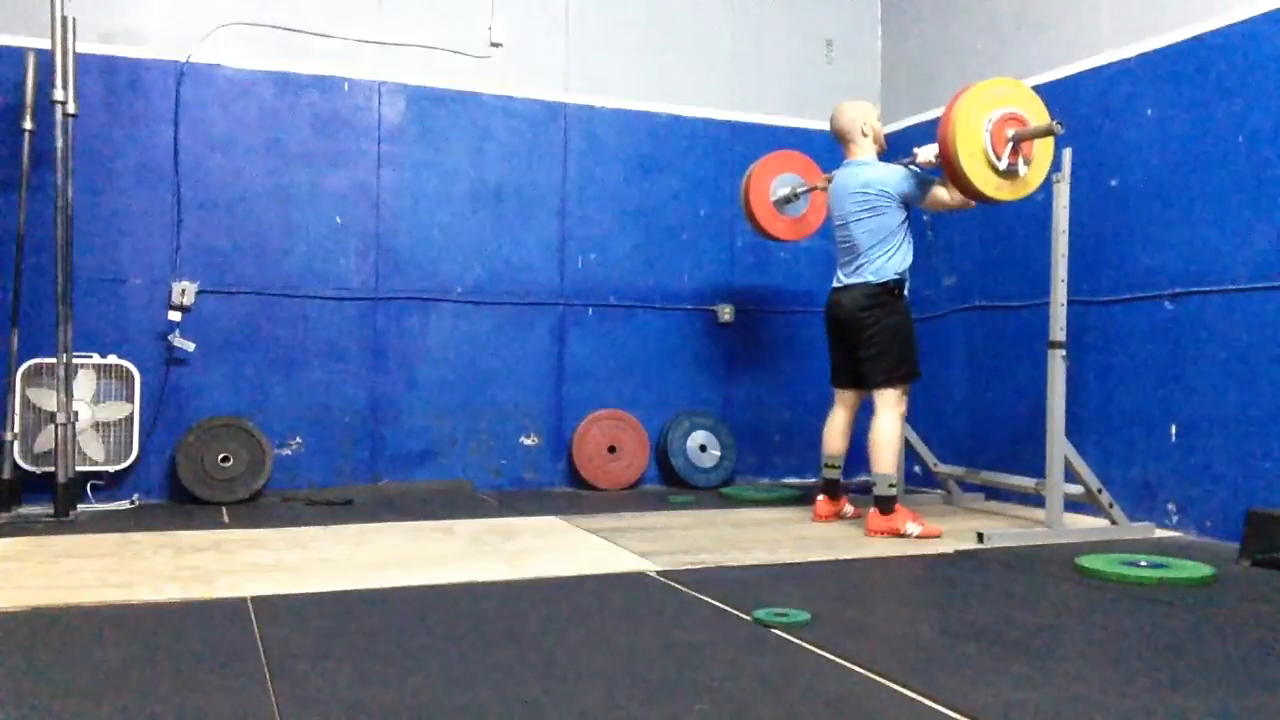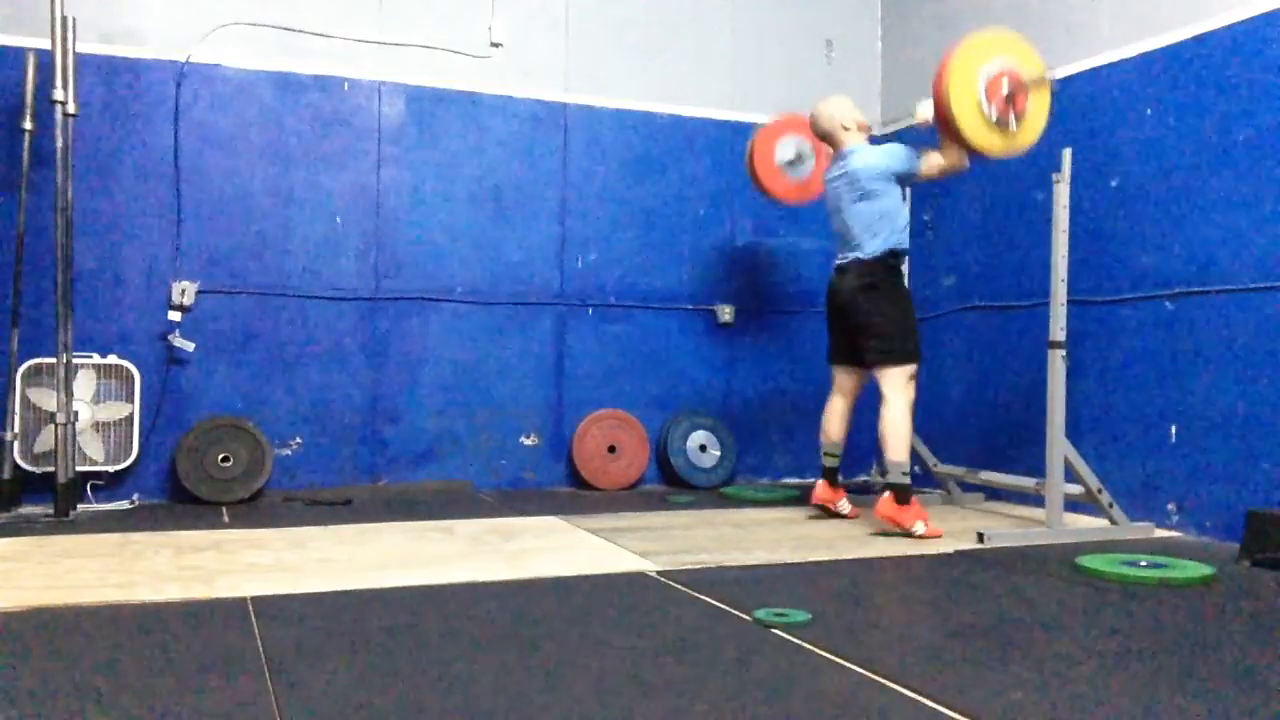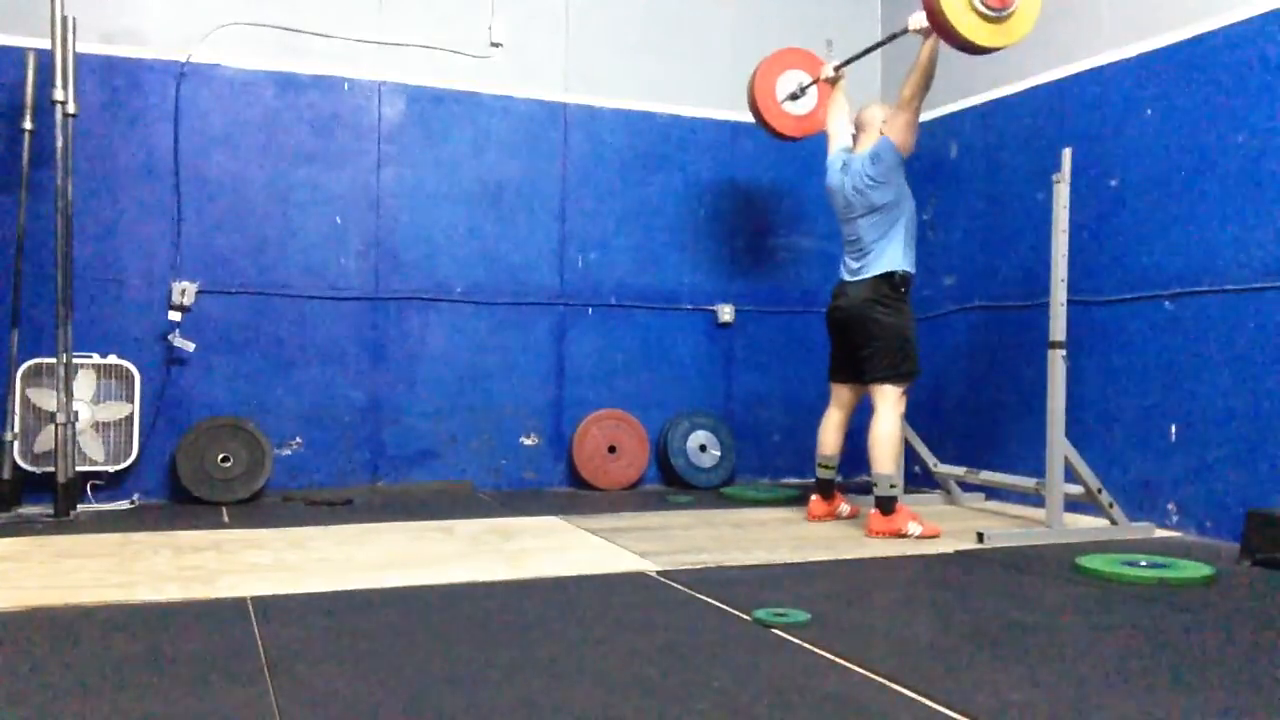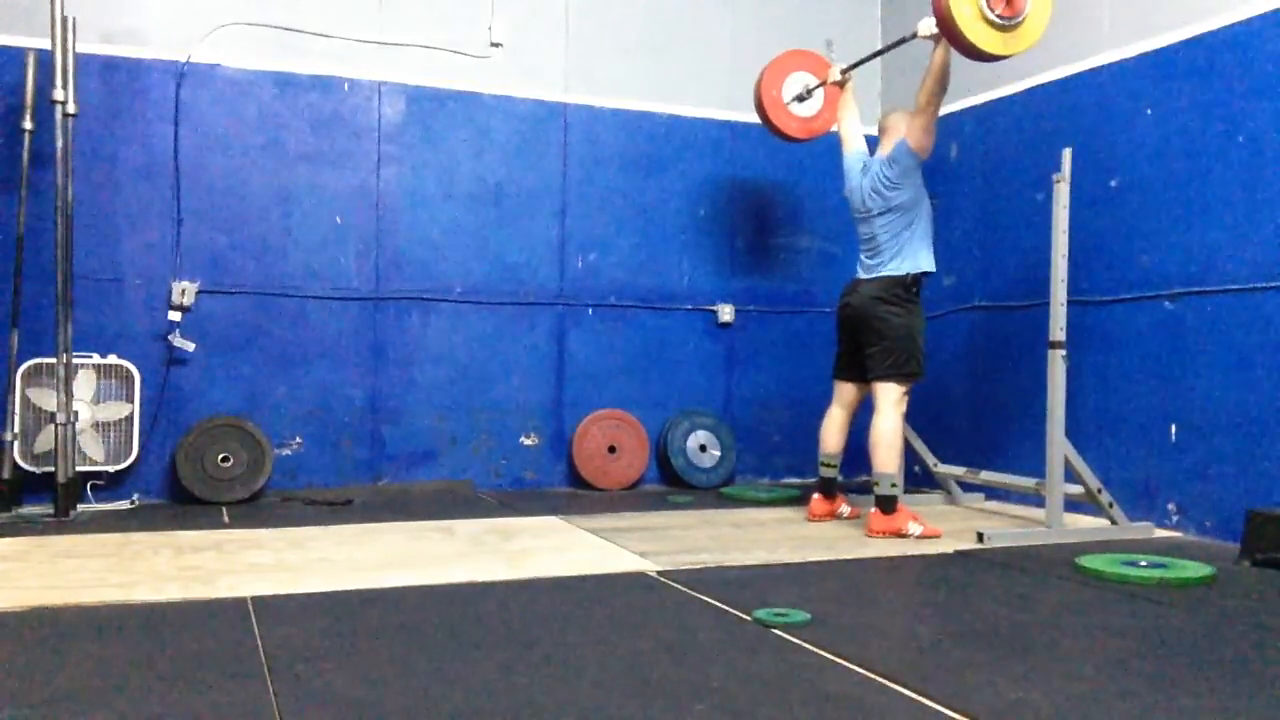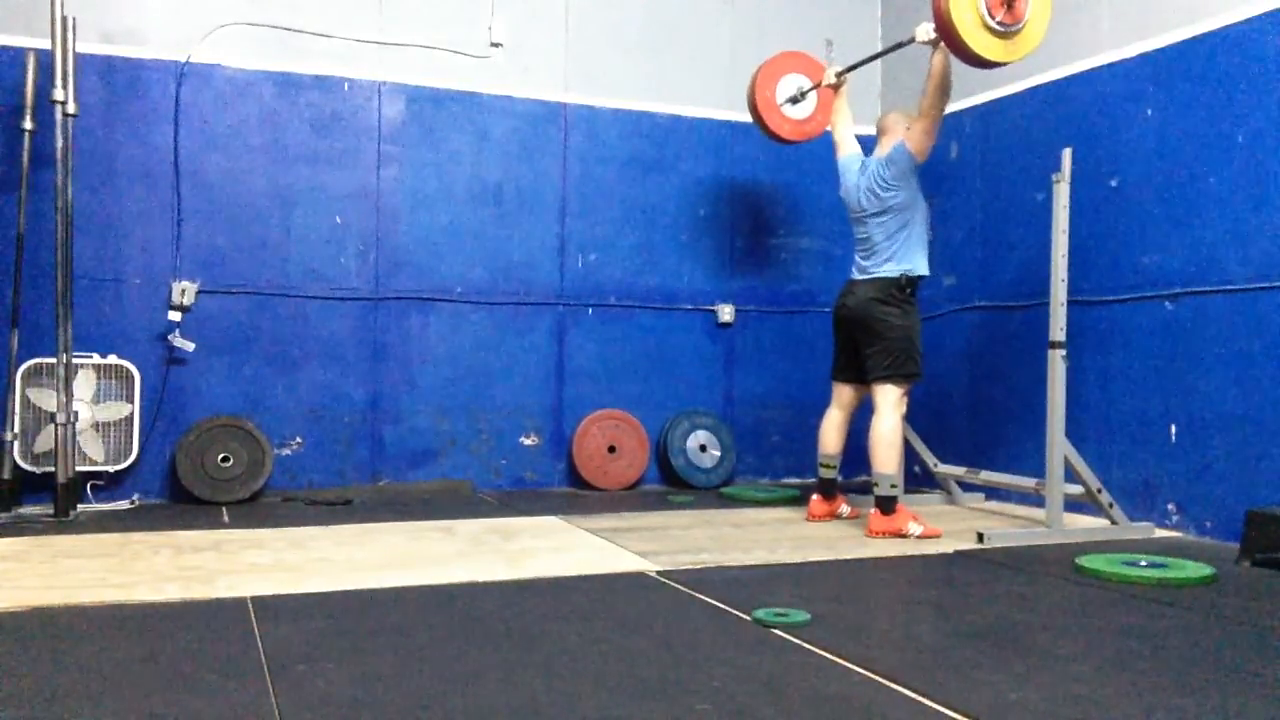
dt=0.7s
person 1, frame 1
left shoulder: (838, 184)
right shoulder: (892, 176)
right elbow: (960, 200)
right wrist: (944, 161)
left hip: (842, 301)
right hip: (877, 301)
left knee: (845, 405)
right knee: (891, 406)
left ankle: (829, 497)
right ankle: (886, 511)
person 1, frame 2
left shoulder: (834, 171)
right shoulder: (880, 157)
right elbow: (953, 162)
left wrist: (822, 151)
left hip: (843, 283)
right hip: (877, 281)
left knee: (844, 389)
right knee: (898, 387)
left ankle: (827, 485)
right ankle: (898, 500)
person 1, frame 3
left shoulder: (838, 167)
right shoulder: (881, 162)
left elbow: (837, 123)
right elbow: (910, 99)
left wrist: (834, 84)
right wrist: (931, 37)
left hip: (846, 297)
right hip: (879, 297)
left knee: (841, 402)
right knee: (889, 403)
left ankle: (824, 498)
right ankle: (887, 513)
person 1, frame 4
left shoulder: (857, 168)
right shoulder: (900, 165)
left elbow: (849, 126)
right elbow: (928, 103)
left wrist: (842, 87)
right wrist: (942, 43)
left hip: (859, 295)
right hip: (891, 297)
left knee: (845, 399)
right knee: (891, 401)
left ankle: (825, 496)
right ankle: (887, 512)
person 1, frame 5
left shoulder: (853, 170)
right shoulder: (896, 167)
left elbow: (842, 130)
right elbow: (933, 110)
left wrist: (837, 90)
right wrist: (941, 48)
left hip: (853, 296)
right hip: (887, 298)
left knee: (843, 401)
right knee: (890, 403)
left ankle: (825, 497)
right ankle: (887, 514)
